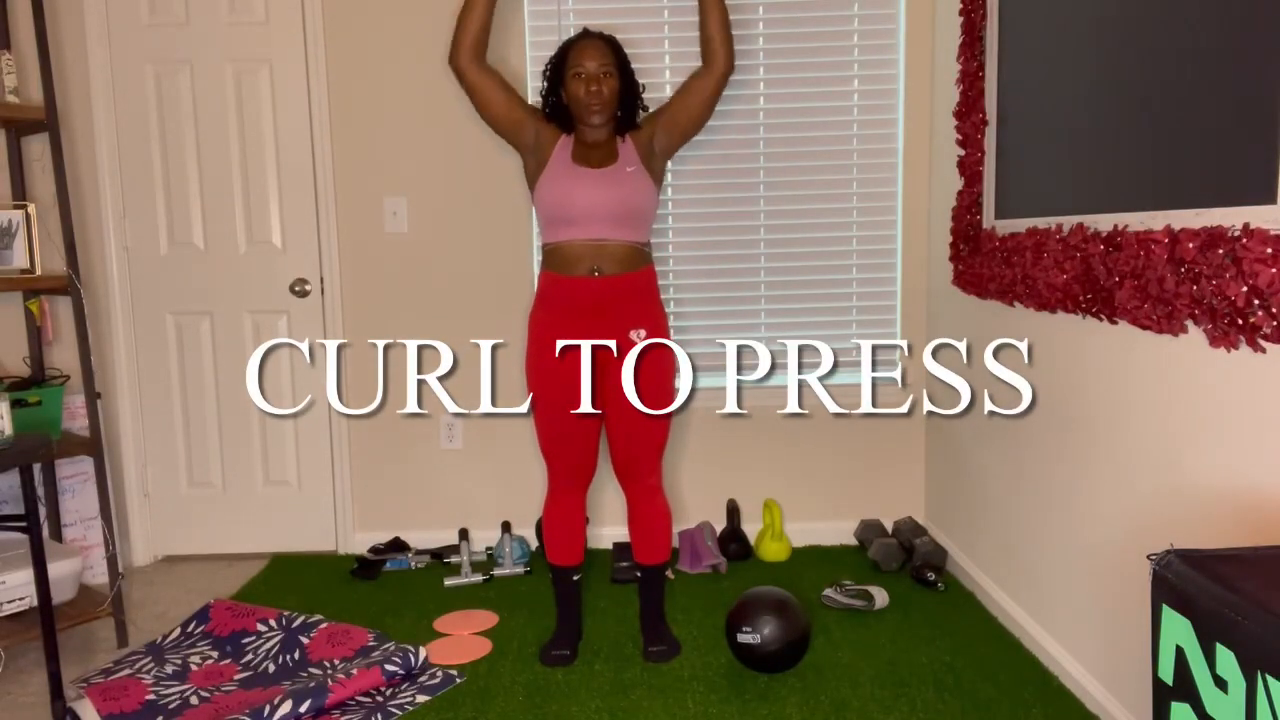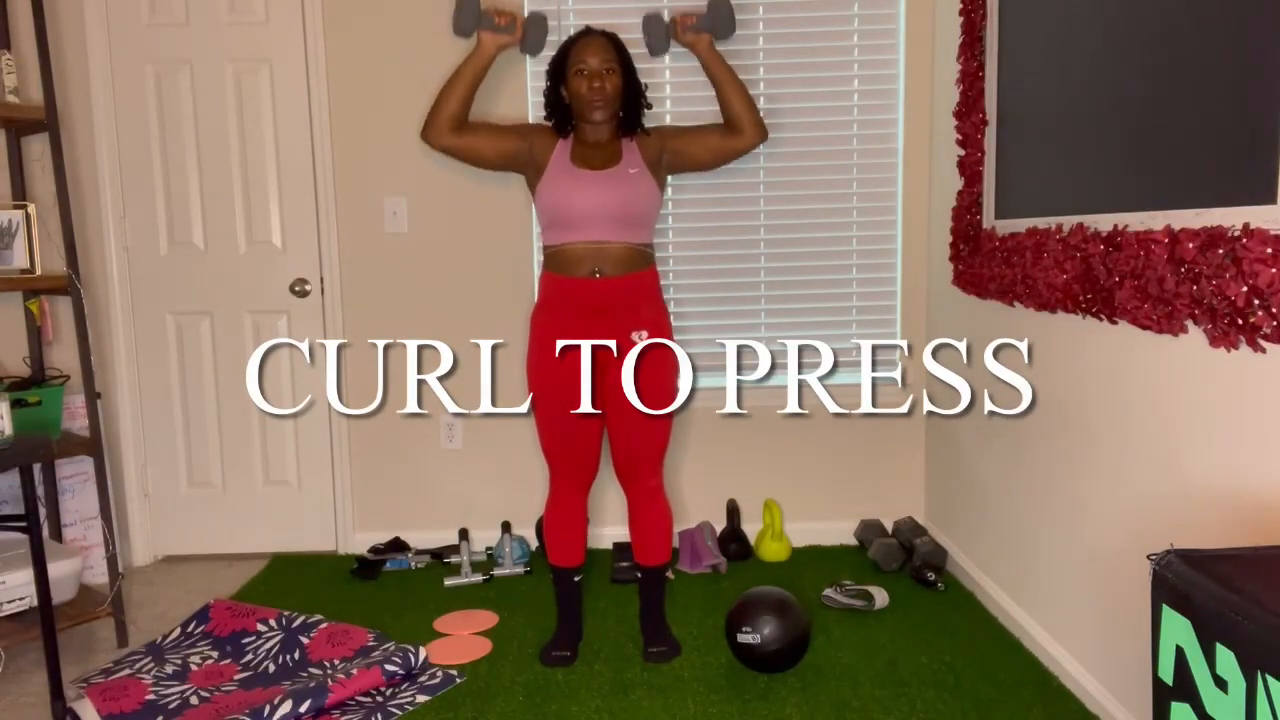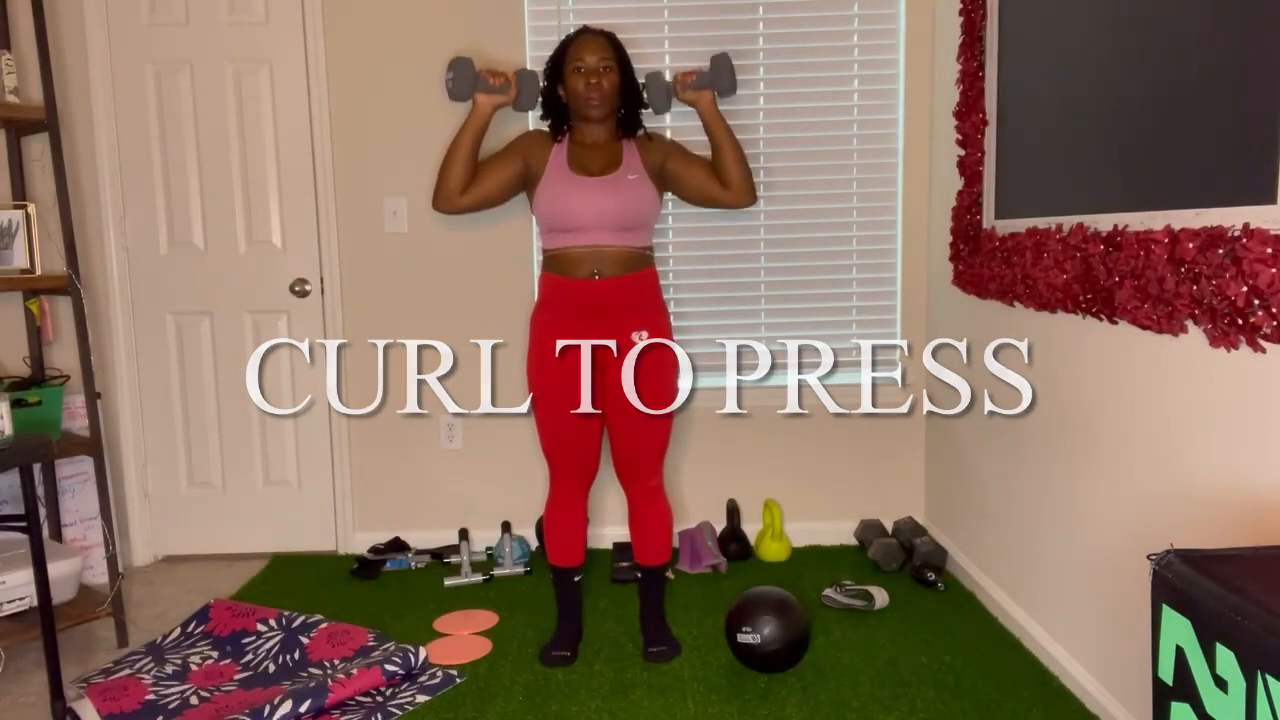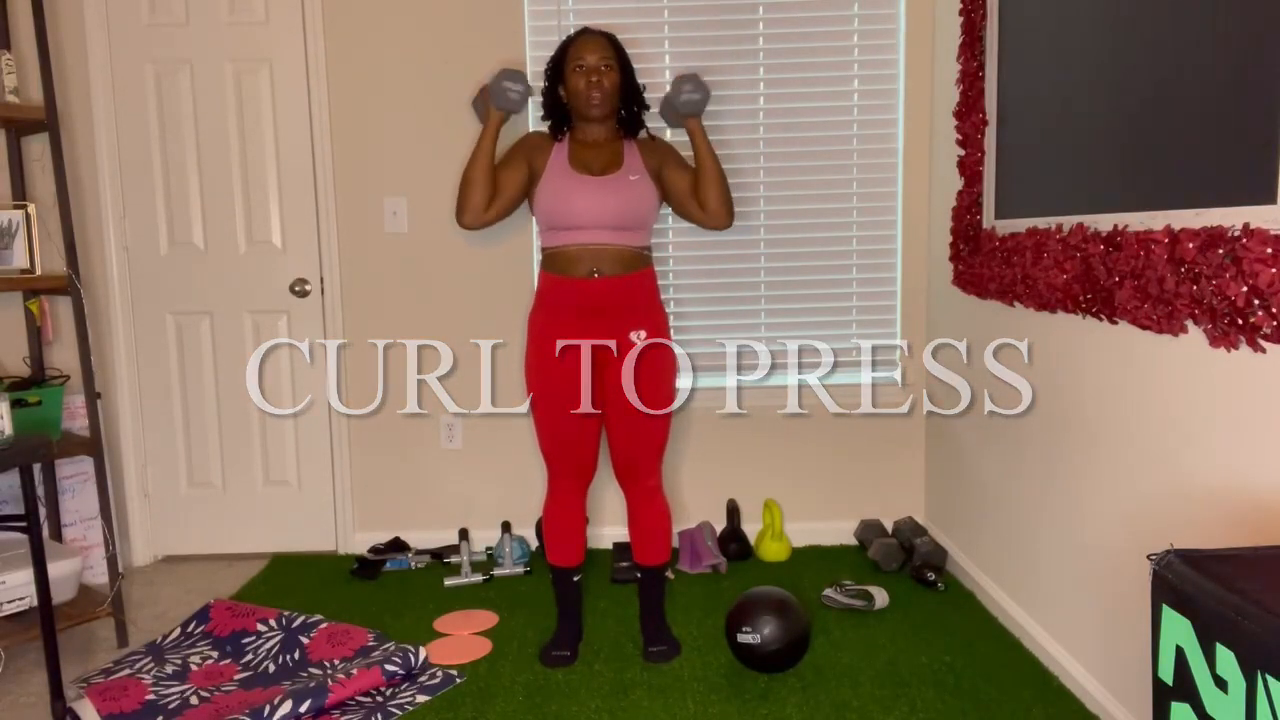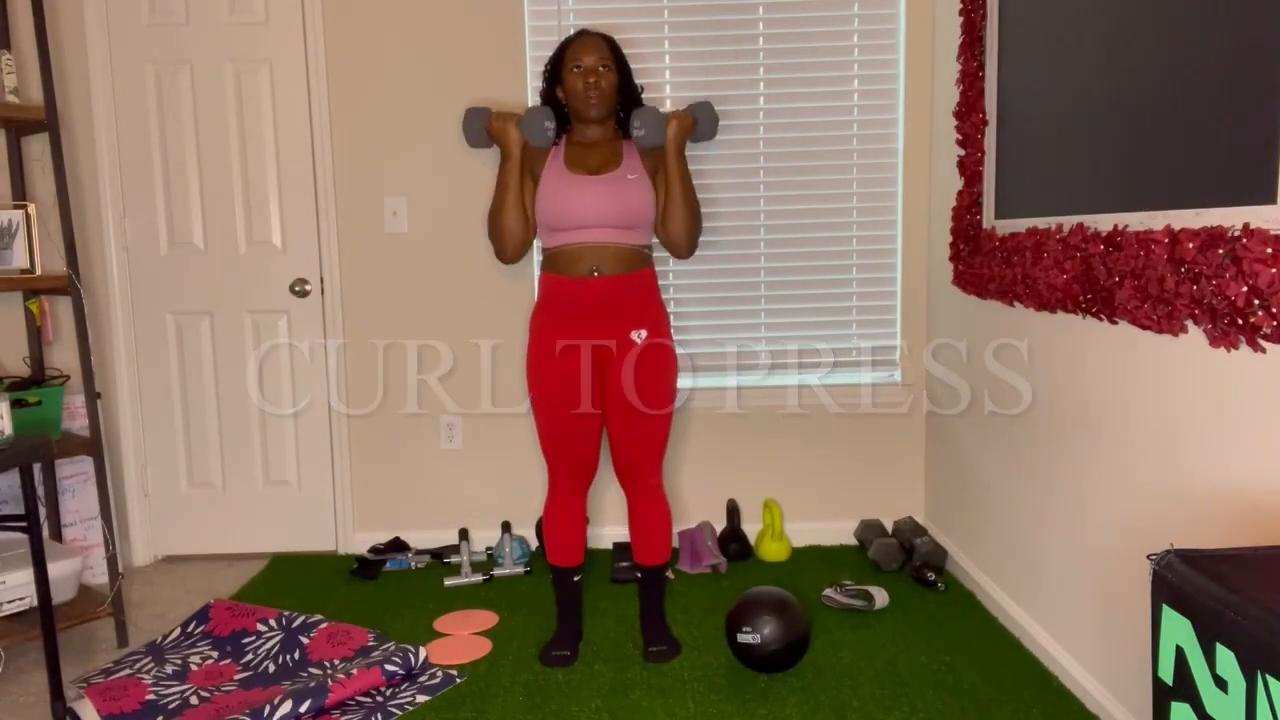
dt=0.3s
person 1, frame 1
left shoulder: (650, 143)
right shoulder: (539, 143)
left elbow: (718, 67)
right elbow: (465, 63)
left hip: (637, 320)
right hip: (559, 323)
left knee: (642, 476)
right knee: (566, 479)
left ankle: (654, 616)
right ankle: (567, 619)
person 1, frame 2
left shoulder: (654, 149)
right shoulder: (538, 148)
left elbow: (748, 132)
right elbow: (440, 131)
left wrist: (704, 50)
right wrist: (486, 50)
left hip: (638, 321)
right hip: (561, 323)
left knee: (643, 477)
right knee: (567, 479)
left ankle: (653, 615)
right ankle: (568, 620)
person 1, frame 3
left shoulder: (652, 152)
right shoulder: (536, 152)
left elbow: (738, 193)
right elbow: (450, 197)
left wrist: (708, 111)
right wrist: (481, 113)
left hip: (638, 322)
right hip: (561, 326)
left knee: (643, 477)
right knee: (568, 479)
left ankle: (653, 616)
right ankle: (568, 620)
person 1, frame 4
left shoulder: (651, 153)
right shoulder: (538, 151)
left elbow: (717, 214)
right elbow: (472, 213)
left wrist: (696, 129)
right wrist: (492, 125)
left hip: (636, 322)
right hip: (559, 325)
left knee: (642, 476)
right knee: (566, 479)
left ankle: (653, 616)
right ankle: (568, 620)
person 1, frame 5
left shoulder: (647, 155)
right shoulder: (538, 156)
left elbow: (682, 242)
right elbow: (508, 248)
left wrist: (676, 151)
right wrist: (509, 153)
left hip: (639, 325)
right hip: (560, 327)
left knee: (643, 477)
right knee: (567, 479)
left ankle: (654, 616)
right ankle: (568, 620)
